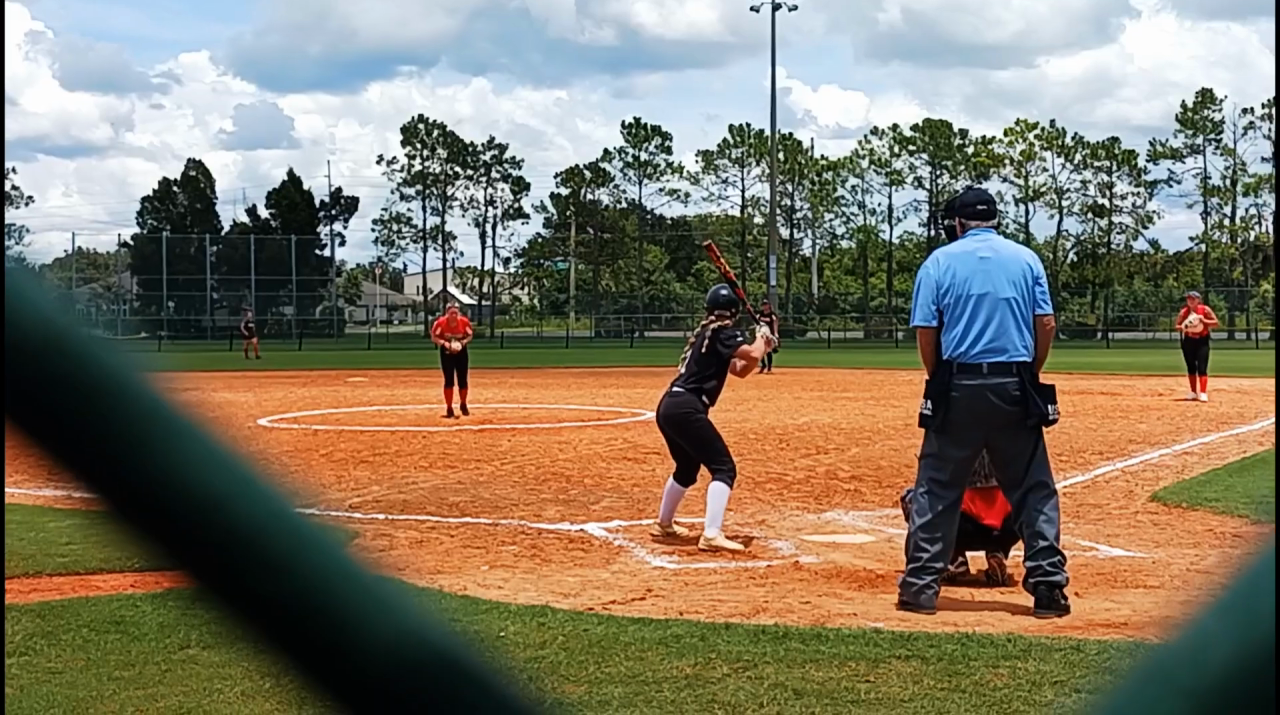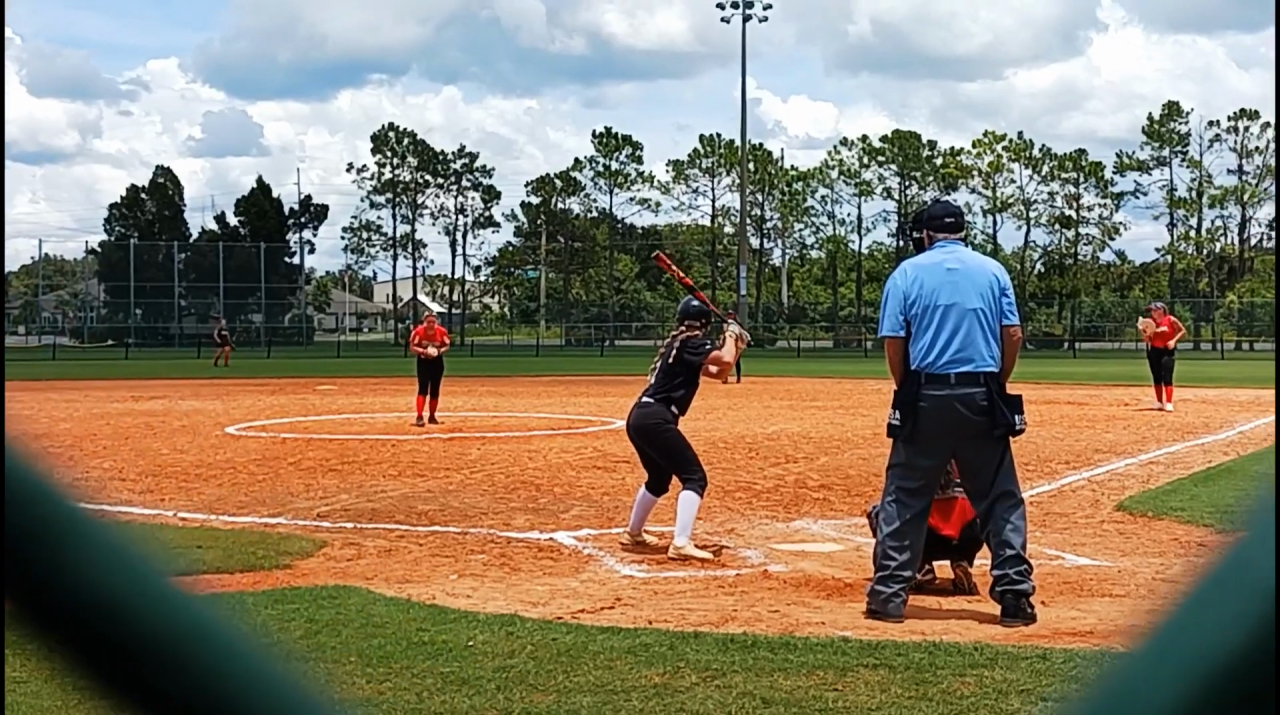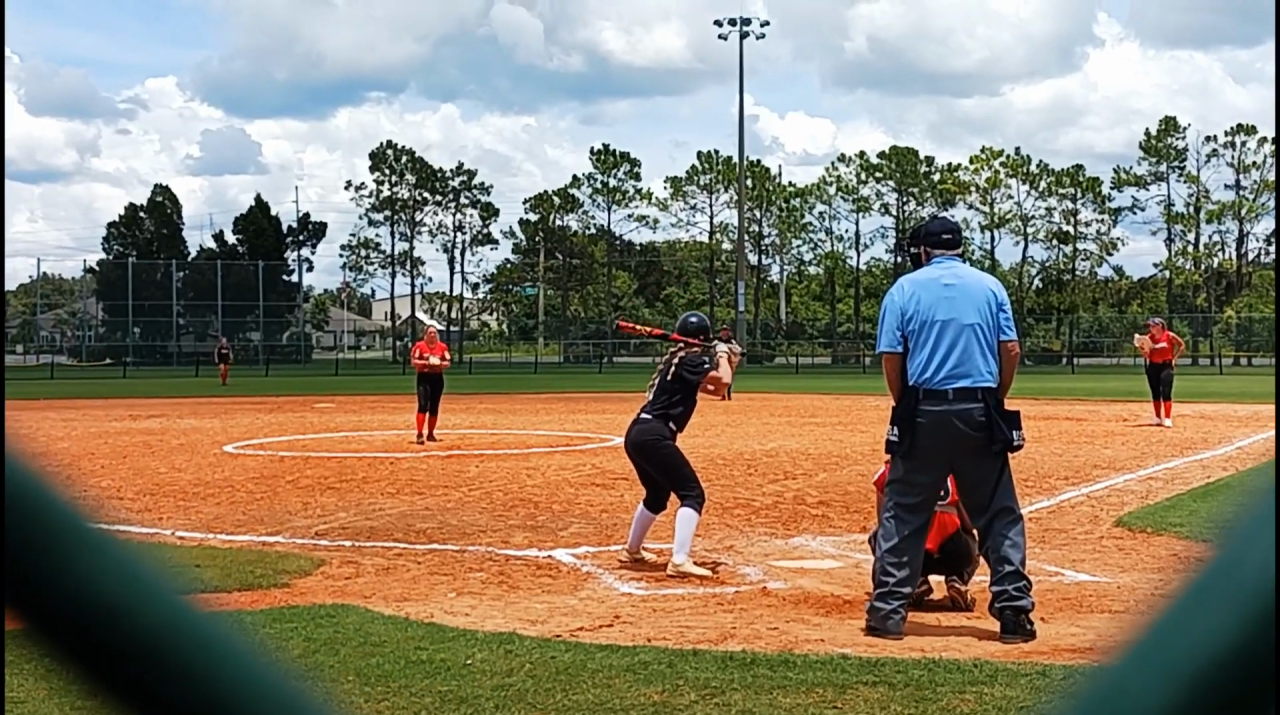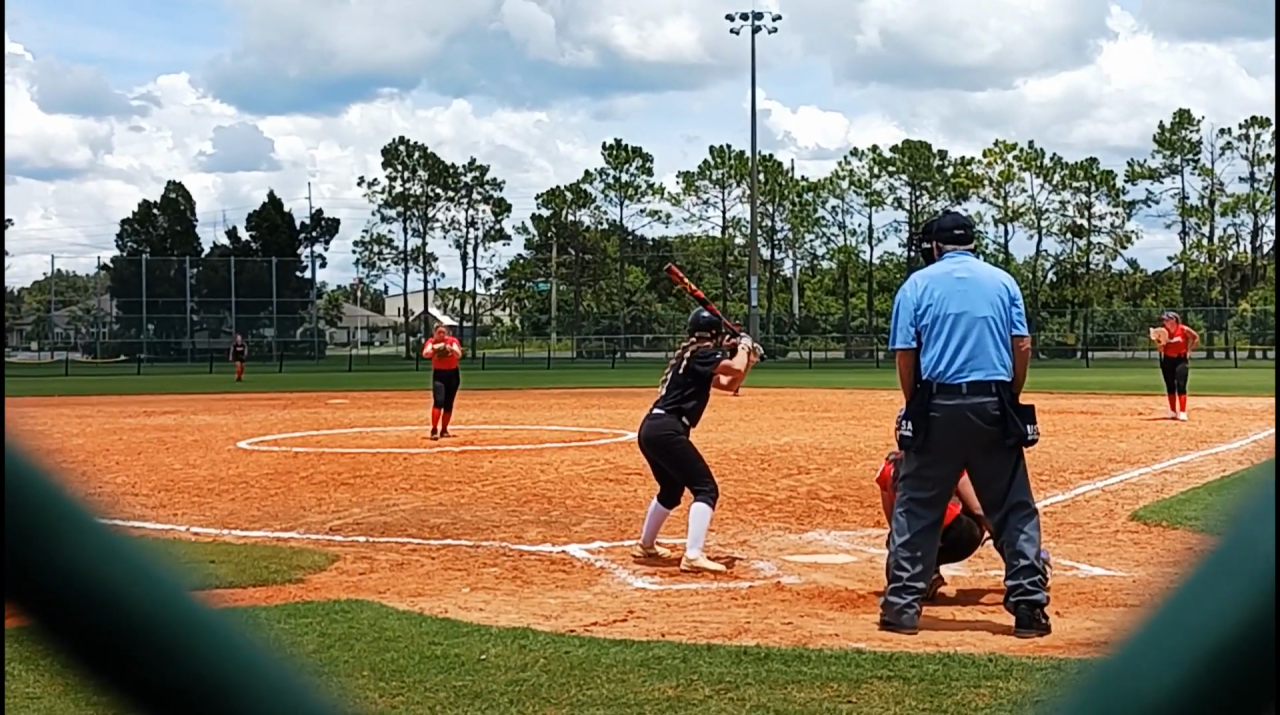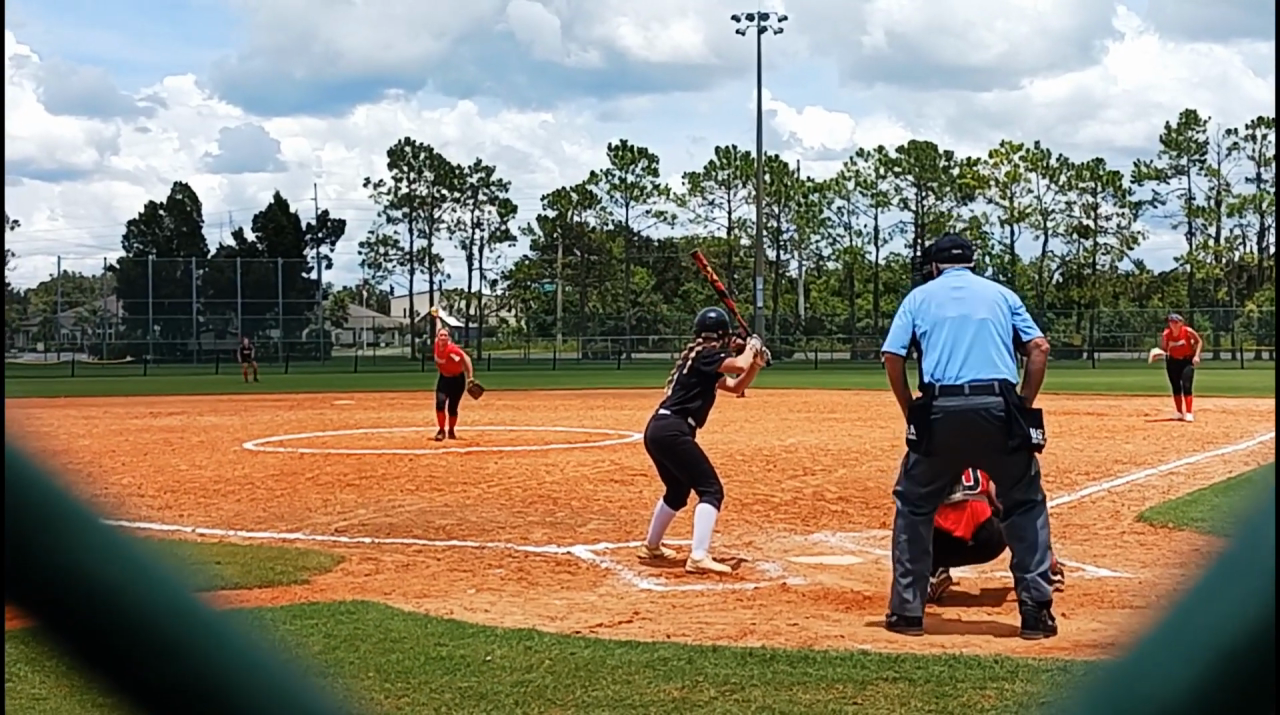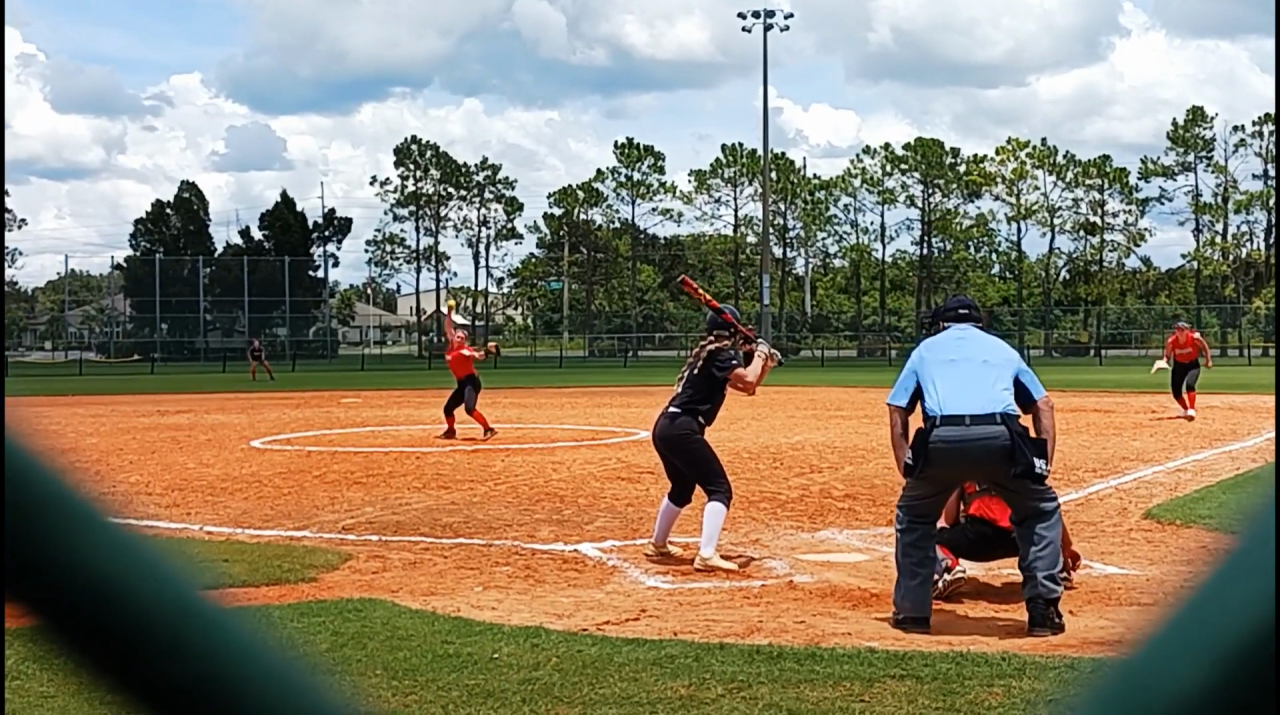
dt=0.4s
person 1, frame 1
left shoulder: (940, 261)
right shoulder: (1026, 258)
left elbow: (926, 332)
right elbow: (1046, 326)
left wrist: (939, 384)
right wrist: (1030, 377)
left hip: (958, 387)
right hip: (1015, 387)
left knee: (937, 490)
right knee: (1034, 490)
left ankle: (921, 587)
right ankle: (1048, 587)
person 1, frame 2
left shoulder: (908, 273)
right shoulder: (993, 270)
left elbow: (894, 344)
right elbow: (1013, 336)
left wrist: (908, 394)
right wrist: (996, 387)
left hip: (926, 397)
right hip: (982, 396)
left knee: (904, 499)
right knee: (1001, 499)
left ankle: (889, 596)
right ankle: (1015, 597)
person 1, frame 3
left shoulder: (904, 288)
right shoulder: (990, 286)
left elbow: (891, 360)
right elbow: (1010, 350)
left wrist: (906, 410)
right wrist: (994, 404)
left hip: (923, 413)
right hip: (979, 412)
left knee: (902, 515)
right knee: (999, 515)
left ankle: (888, 612)
right ankle: (1014, 613)
person 1, frame 4
left shoulder: (917, 283)
right shoulder: (1002, 280)
left elbow: (905, 357)
right elbow: (1022, 347)
left wrist: (915, 408)
right wrist: (1010, 401)
left hip: (937, 407)
right hip: (993, 406)
left knee: (916, 510)
right knee: (1014, 510)
left ankle: (902, 609)
right ankle: (1029, 608)
person 1, frame 5
left shoulder: (919, 296)
right shoulder: (1001, 293)
left elbow: (892, 357)
right elbow: (1039, 347)
left wrist: (911, 414)
right wrist: (1023, 406)
left hip: (941, 410)
right hip: (997, 407)
left knee: (914, 508)
right knee: (1026, 506)
left ankle: (908, 610)
right ankle: (1035, 610)
person 1, frame 6
left shoulder: (926, 348)
right shoulder: (1001, 347)
left elbow: (897, 414)
right elbow: (1043, 405)
left wrist: (907, 470)
right wrist: (1042, 465)
left hip: (941, 440)
right hip: (1000, 438)
left knee: (914, 515)
right knee: (1040, 510)
left ankle: (912, 611)
right ankle: (1043, 610)
person 2, frame 1
left shoulder: (706, 333)
right shoulder: (723, 333)
left elbow: (740, 370)
right elbow: (753, 356)
left wrist: (763, 348)
right wrist: (761, 335)
left hip: (669, 407)
right hip: (687, 409)
left knee: (687, 467)
right knee: (724, 468)
left ankle: (663, 524)
right ankle: (711, 535)
person 2, frame 2
left shoulder: (678, 344)
right shoulder: (691, 343)
left elbow: (718, 372)
right elbow: (725, 360)
left wrist: (737, 347)
right wrist: (730, 334)
left hip: (640, 417)
right hip: (656, 419)
left knee: (659, 477)
right knee: (694, 477)
left ankle: (633, 532)
right ankle: (681, 543)
person 2, frame 3
left shoulder: (677, 361)
right shoulder: (690, 360)
left elbow: (716, 390)
right elbow: (723, 381)
left wrist: (730, 362)
right wrist: (721, 355)
left hip: (638, 434)
right hip: (654, 436)
left knee: (658, 494)
right knee: (692, 494)
left ankle: (632, 550)
right ankle: (679, 561)
person 2, frame 4
left shoulder: (691, 356)
right shoulder: (702, 354)
left elbow: (729, 384)
right elbow: (736, 369)
left wrist: (749, 359)
right wrist: (743, 346)
left hip: (651, 429)
right hip: (667, 431)
left knee: (671, 489)
right knee: (706, 489)
left ankle: (645, 544)
right ankle: (693, 556)
person 2, frame 5
left shoulder: (699, 358)
right shoulder: (707, 355)
left elbow: (736, 387)
right elbow: (739, 365)
left wrist: (756, 363)
right wrist: (752, 346)
left hip: (657, 430)
right hip: (672, 432)
left knee: (678, 490)
right knee: (711, 490)
left ankle: (651, 546)
right ankle: (698, 557)
person 2, frame 6
left shoulder: (708, 354)
right shoulder: (719, 354)
left elbow: (746, 388)
right elbow: (748, 379)
left wrist: (766, 364)
right wrist: (760, 354)
left hip: (666, 428)
right hip: (683, 430)
left knee: (682, 488)
right knee: (720, 489)
left ankle: (658, 543)
right ankle: (706, 555)
